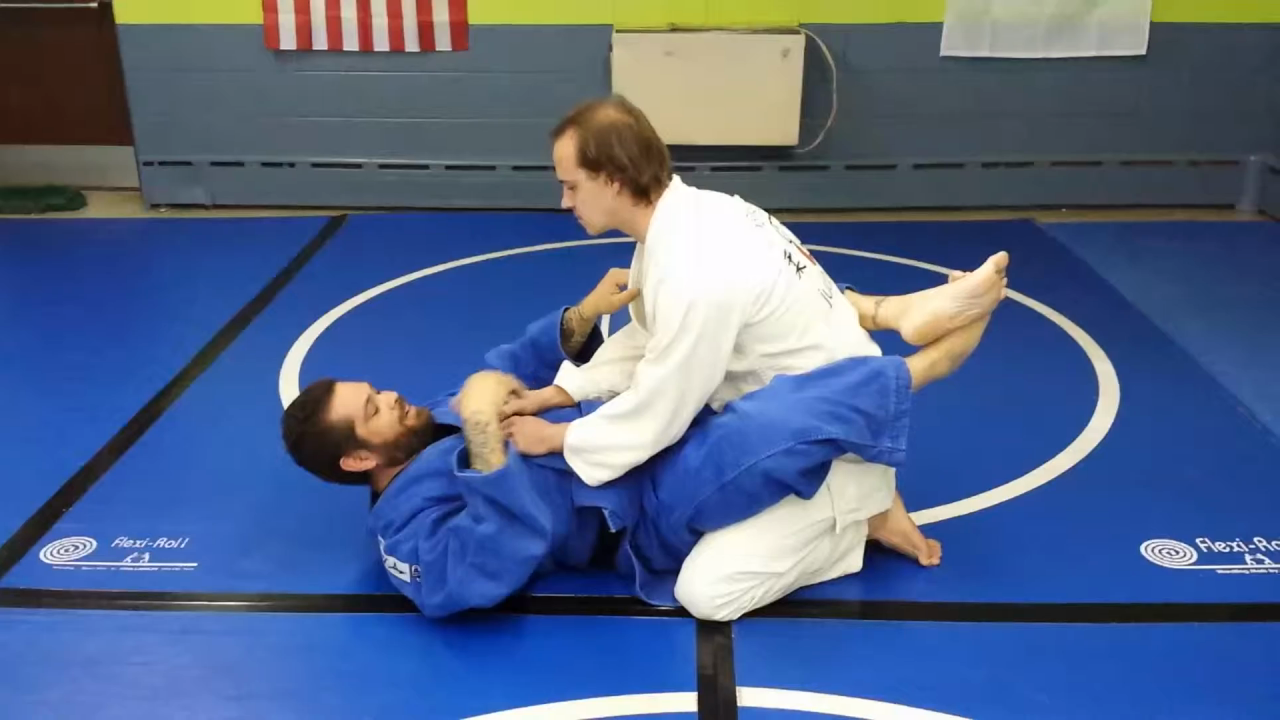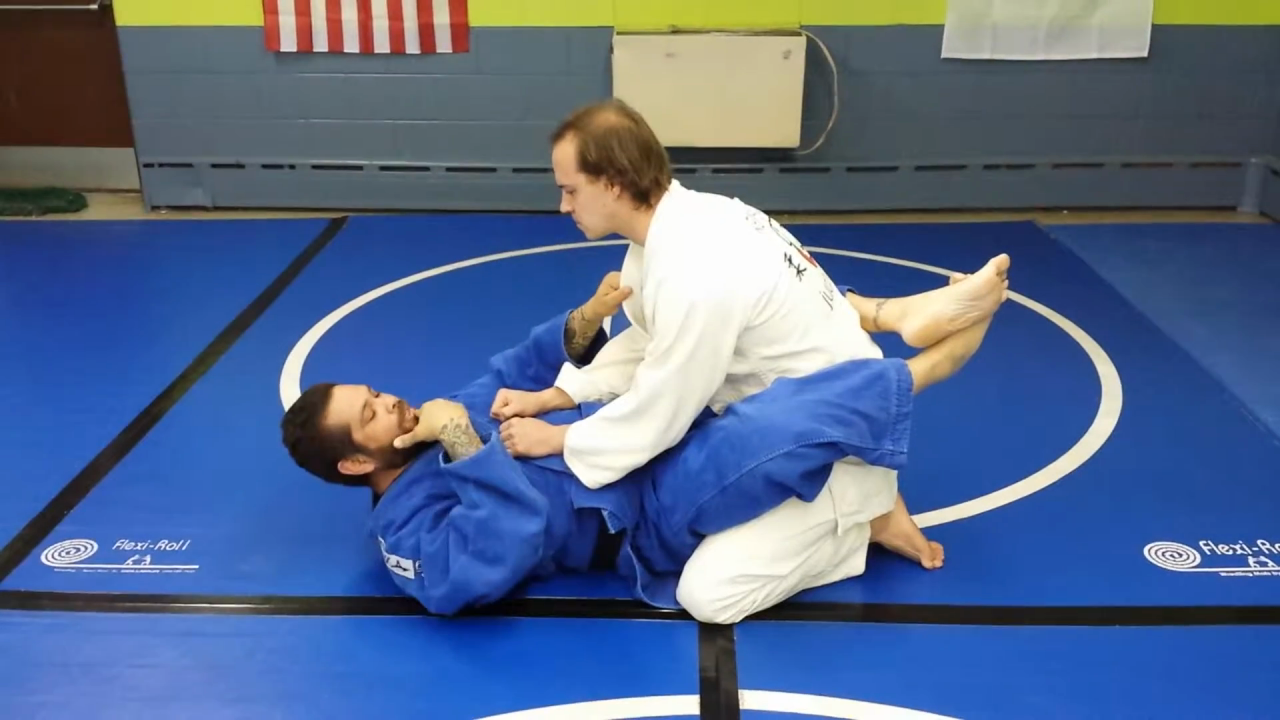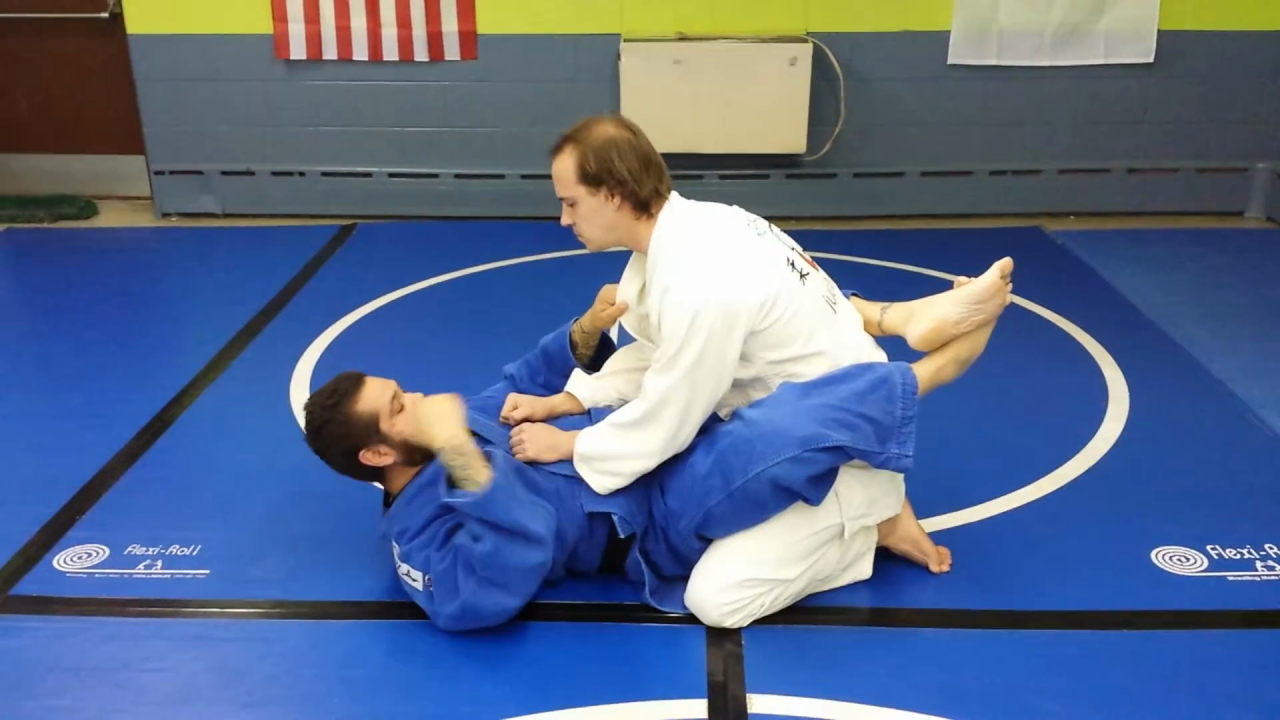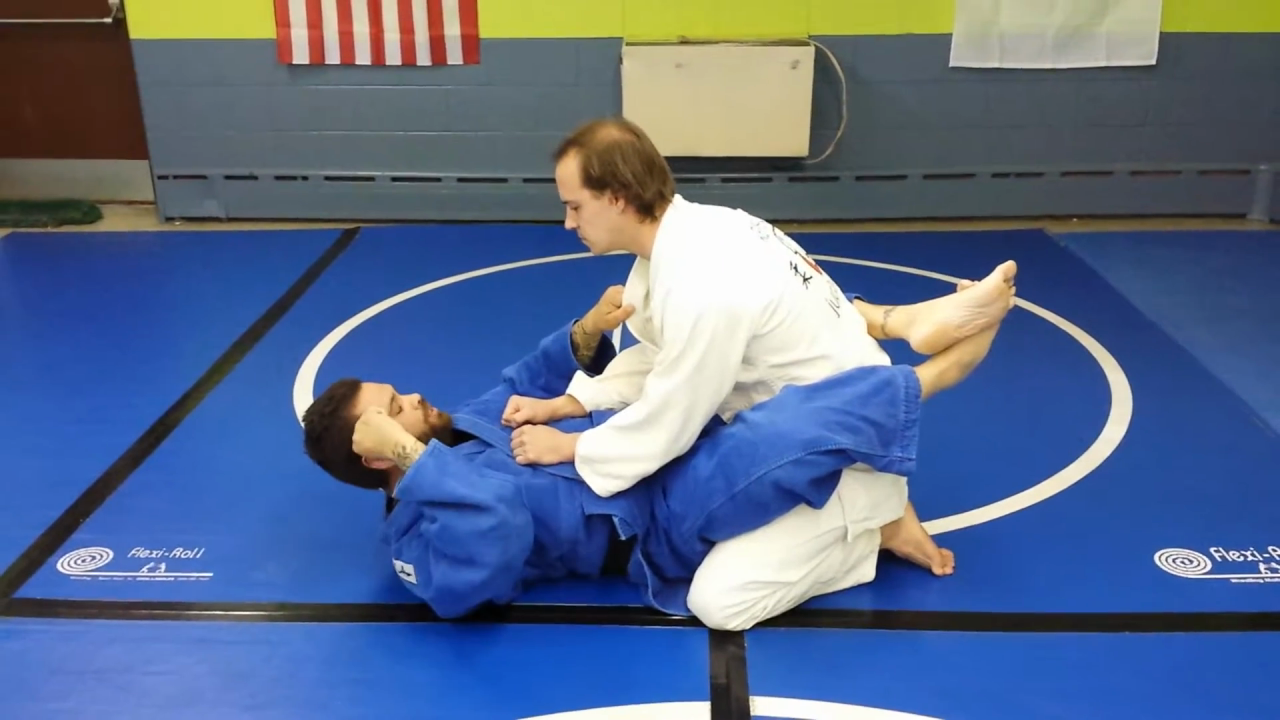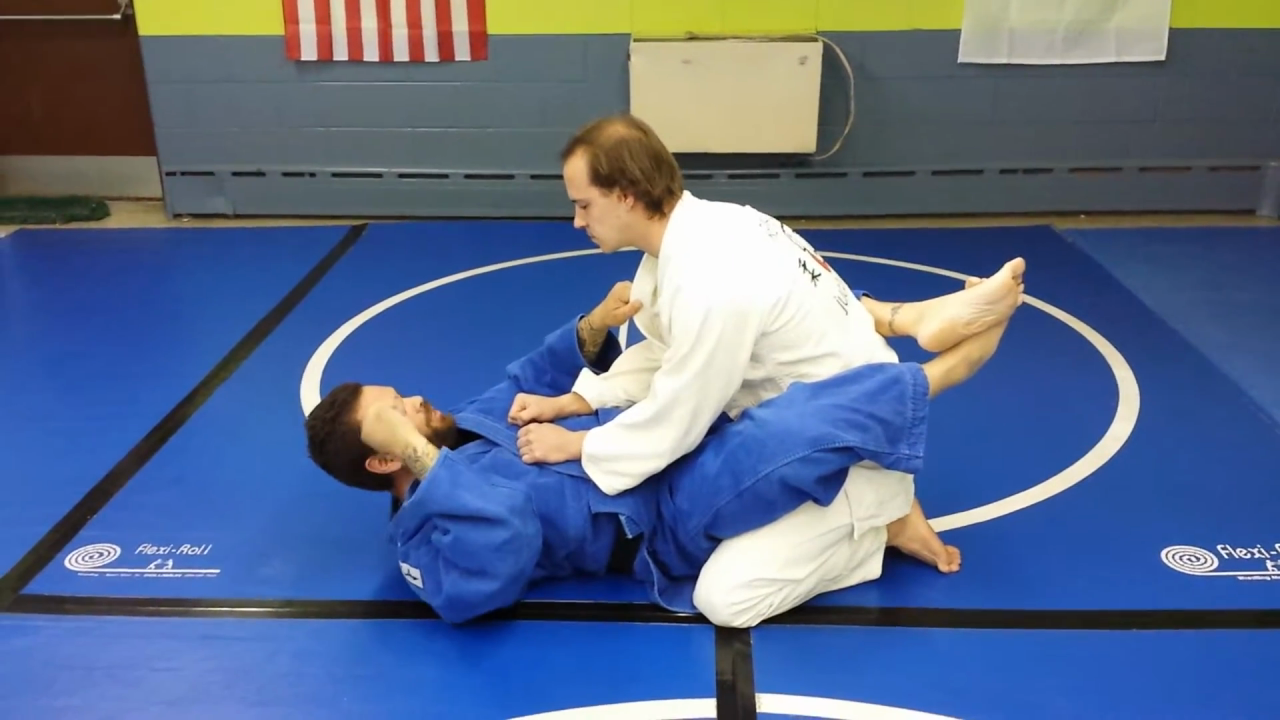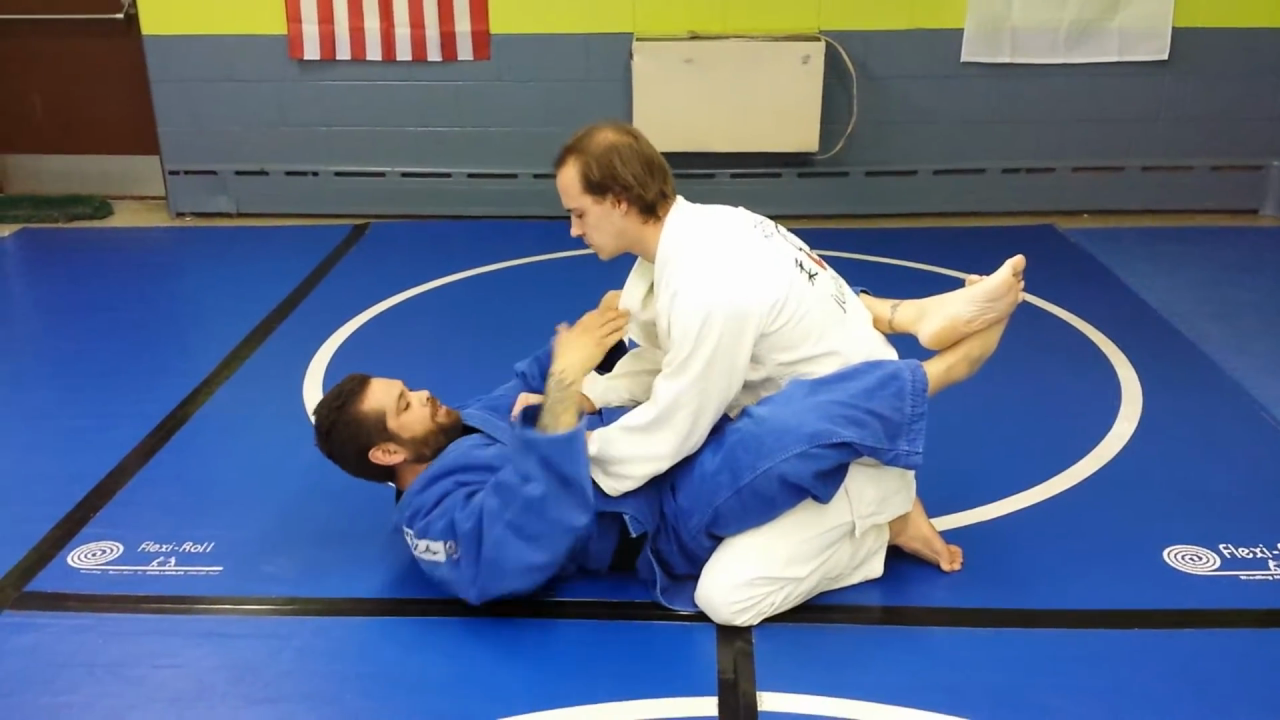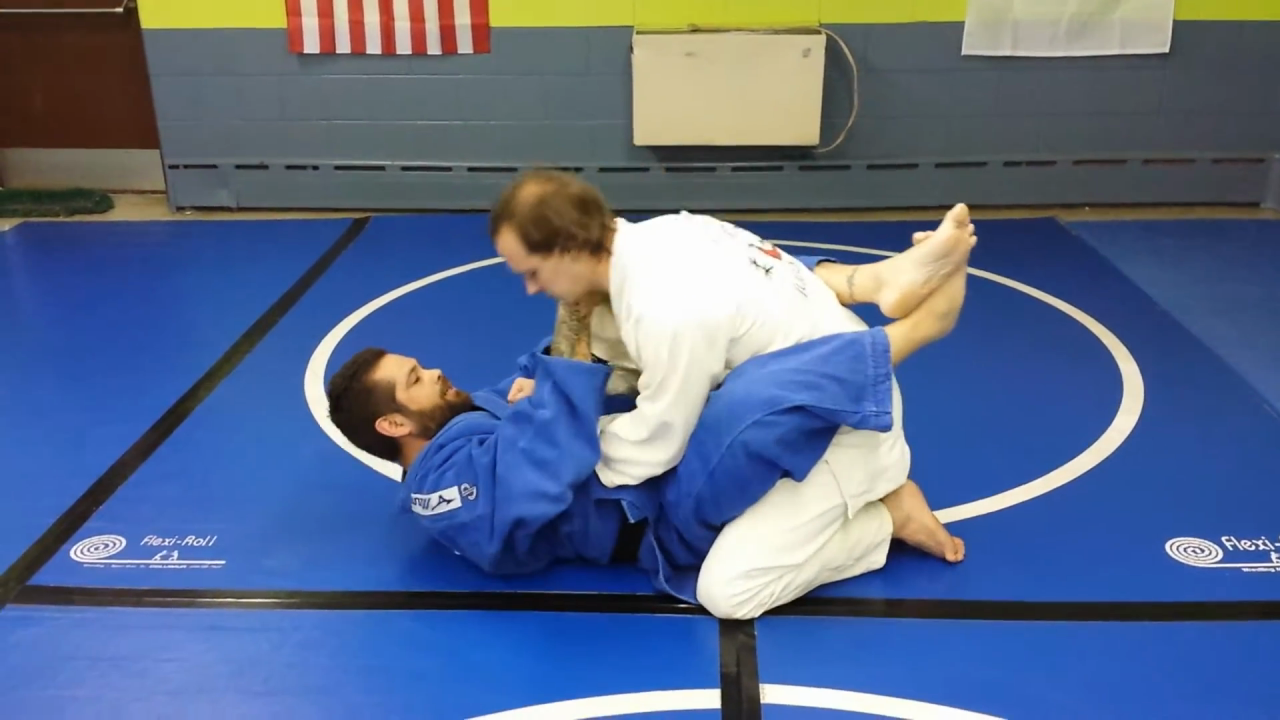
dt=0.5s
person 1, frame 1
left shoulder: (437, 419)
right shoulder: (409, 530)
left elbow: (518, 366)
right elbow: (498, 560)
left wrist: (584, 315)
right wrist: (484, 428)
right hip: (650, 511)
right knee: (775, 425)
right ankle: (926, 360)
person 1, frame 2
left shoulder: (441, 413)
right shoulder: (411, 529)
left elbow: (522, 369)
right elbow: (500, 547)
left wrist: (588, 317)
right wrist: (458, 435)
right hip: (651, 514)
right knee: (777, 427)
right ankle: (925, 365)
person 1, frame 3
left shoulder: (452, 416)
right shoulder: (422, 531)
left elbow: (533, 377)
right elbow: (504, 575)
left wrist: (588, 327)
right wrist: (460, 453)
right hip: (660, 518)
right knee: (778, 434)
right ankle: (932, 365)
person 1, frame 4
left shoulder: (456, 428)
right shoulder: (425, 537)
left elbow: (532, 380)
right elbow: (491, 534)
left wrist: (589, 328)
right wrist: (406, 451)
right hip: (661, 520)
right knee: (777, 439)
right ankle: (934, 369)
person 1, frame 5
left shoulder: (463, 426)
right shoulder: (430, 534)
left elbow: (534, 377)
right elbow: (500, 547)
left wrist: (596, 325)
right wrist: (416, 453)
right hip: (669, 517)
right knee: (790, 432)
right ankle: (945, 366)
person 1, frame 6
left shoulder: (458, 431)
right shoulder: (434, 520)
left elbow: (529, 382)
right elbow: (529, 533)
left wrist: (594, 335)
right wrist: (568, 382)
right hip: (673, 519)
right knee: (786, 429)
right ankle: (945, 366)
person 1, frame 7
left shoulder: (465, 418)
right shoulder: (446, 487)
left elbow: (541, 377)
right elbow: (545, 465)
right wrist: (575, 327)
right hip: (672, 517)
right knee: (749, 402)
right ankle: (909, 328)
person 2, frame 1
left shoulder: (698, 277)
right shoulder: (688, 215)
left elbow: (654, 417)
right elbow: (647, 342)
left wrist: (553, 438)
right wrist: (554, 395)
left knee: (708, 592)
left ankle: (864, 512)
person 2, frame 2
left shoulder: (698, 279)
right shoulder: (686, 216)
left elbow: (655, 420)
right elbow: (647, 345)
left wrist: (555, 439)
right wrist: (553, 398)
left knee: (709, 594)
left ankle: (862, 513)
person 2, frame 3
left shoulder: (701, 286)
right shoulder: (684, 227)
left elbow: (662, 427)
right elbow: (654, 354)
left wrist: (563, 444)
right wrist: (560, 403)
left ankle: (873, 521)
person 2, frame 4
left shoulder: (705, 287)
right shoulder: (690, 229)
left elbow: (664, 427)
right elbow: (657, 358)
left wrist: (566, 447)
right wrist: (565, 405)
left knee: (721, 600)
left ankle: (875, 523)
person 2, frame 5
left shoulder: (713, 285)
right shoulder: (698, 227)
left elbow: (672, 425)
right elbow: (665, 354)
left wrist: (573, 445)
right wrist: (571, 403)
left knee: (726, 597)
left ankle: (881, 522)
person 2, frame 6
left shoulder: (710, 291)
right shoulder: (695, 227)
left elbow: (671, 429)
right elbow: (662, 357)
right wrist: (581, 399)
left knee: (728, 595)
left ankle: (887, 525)
person 2, frame 7
left shoulder: (672, 310)
right shoulder: (644, 239)
left elbow: (654, 443)
right elbow: (652, 367)
left hip: (841, 422)
left knee: (728, 590)
left ankle: (884, 517)
